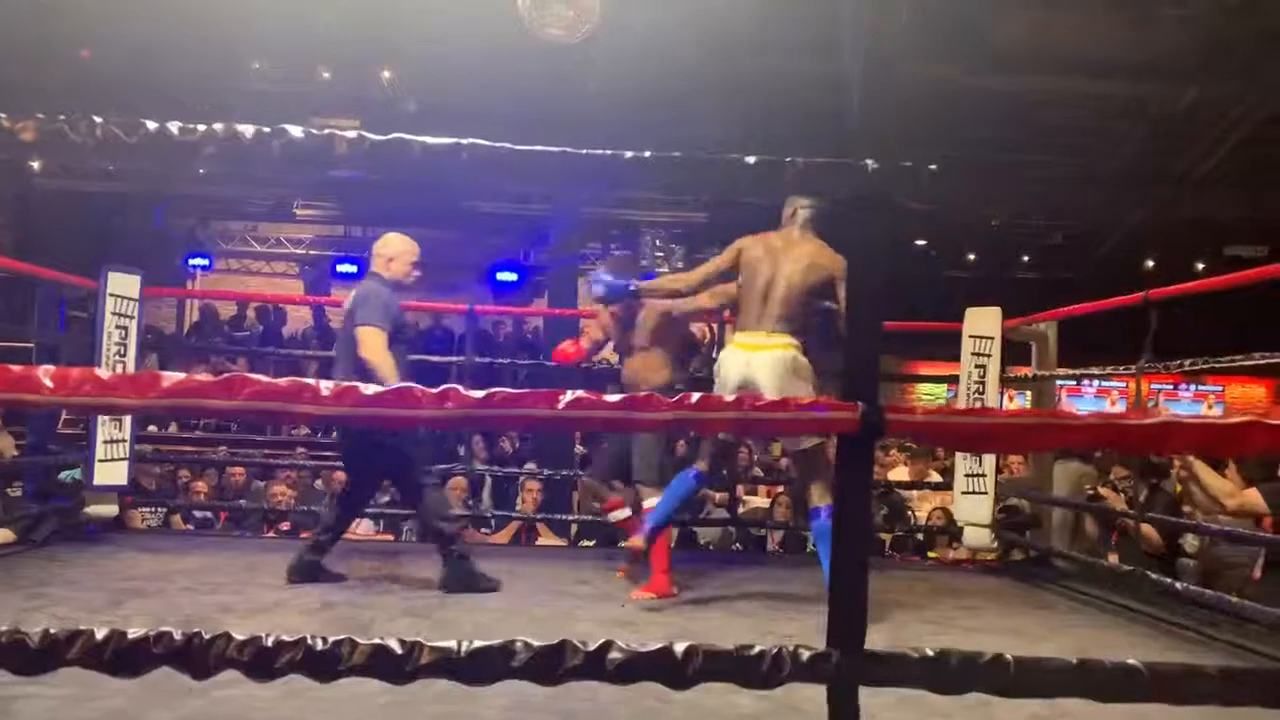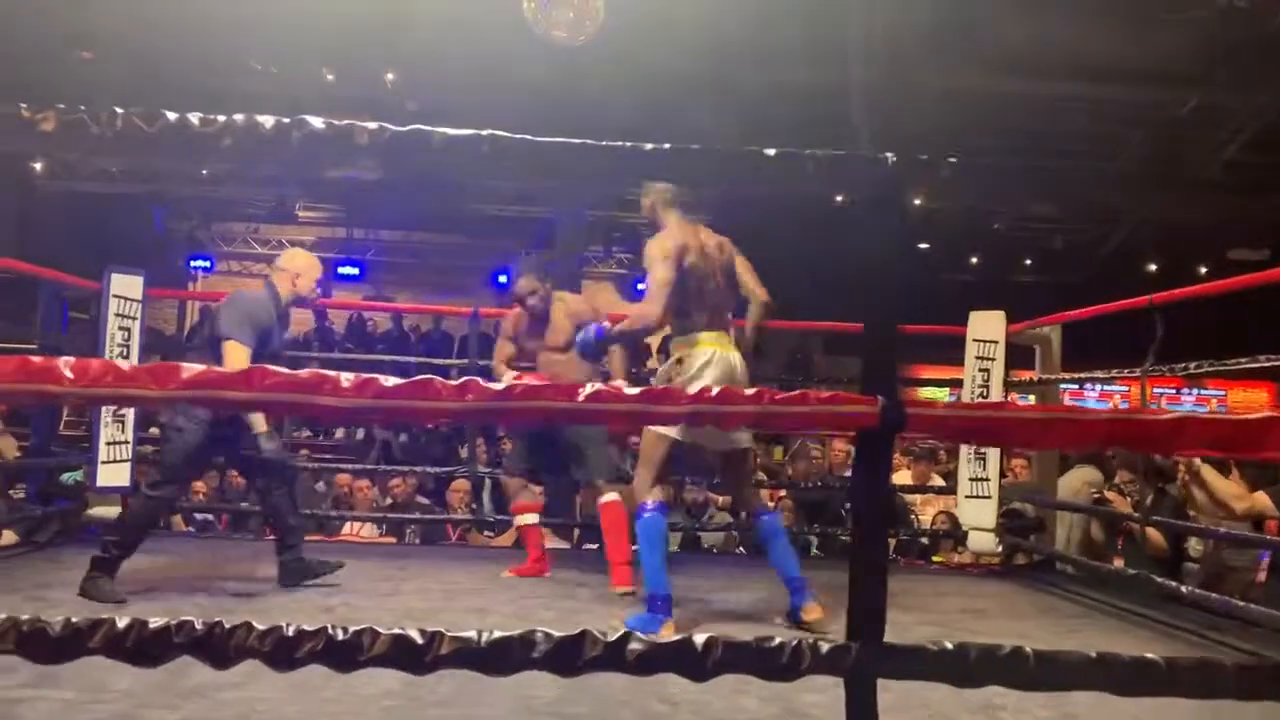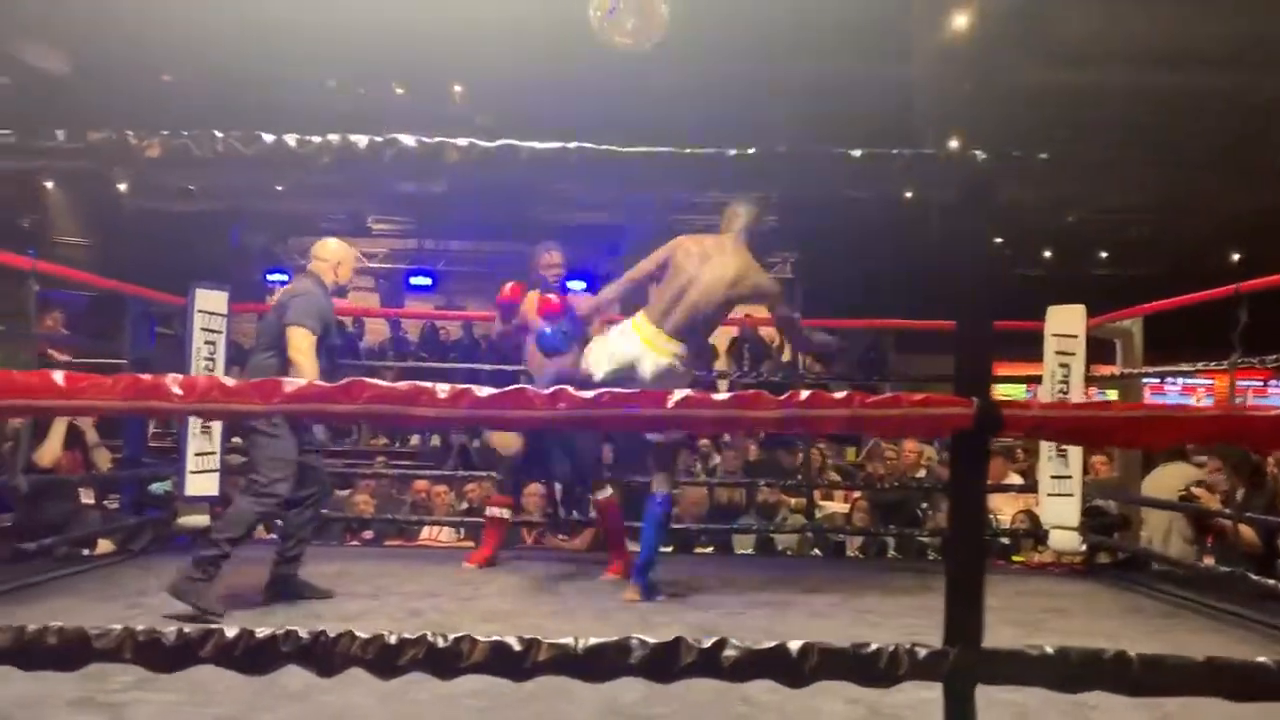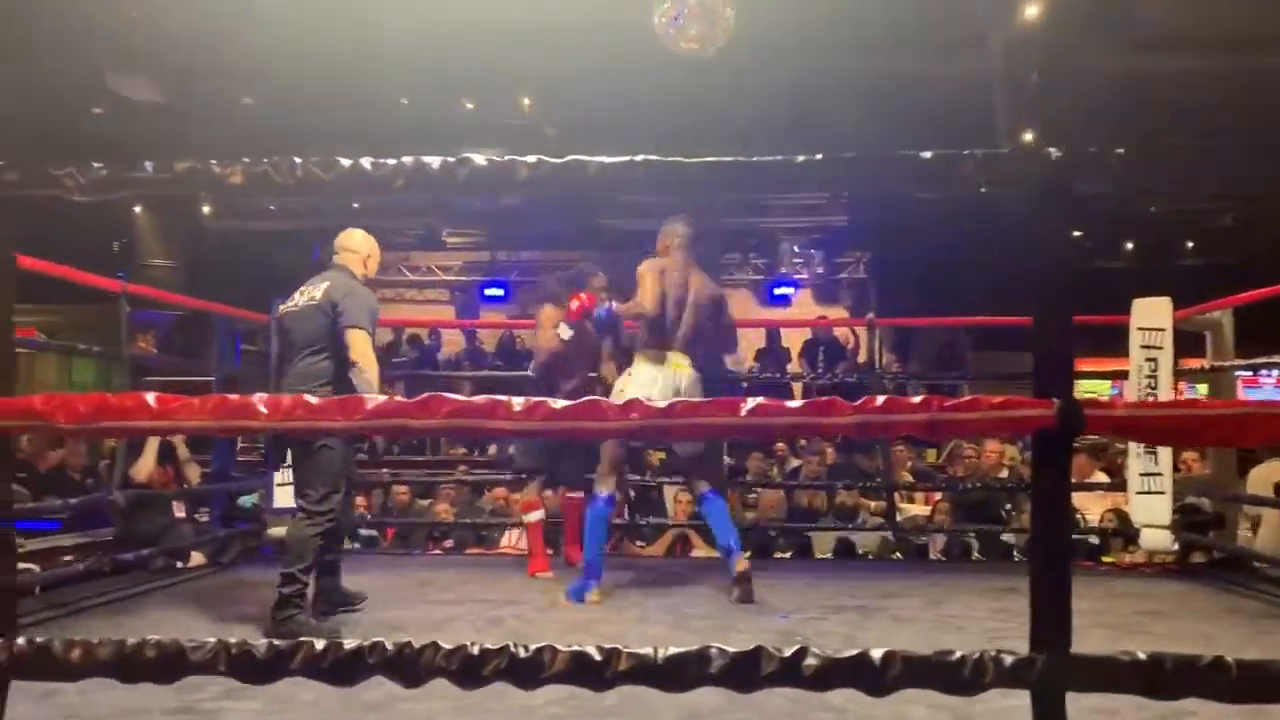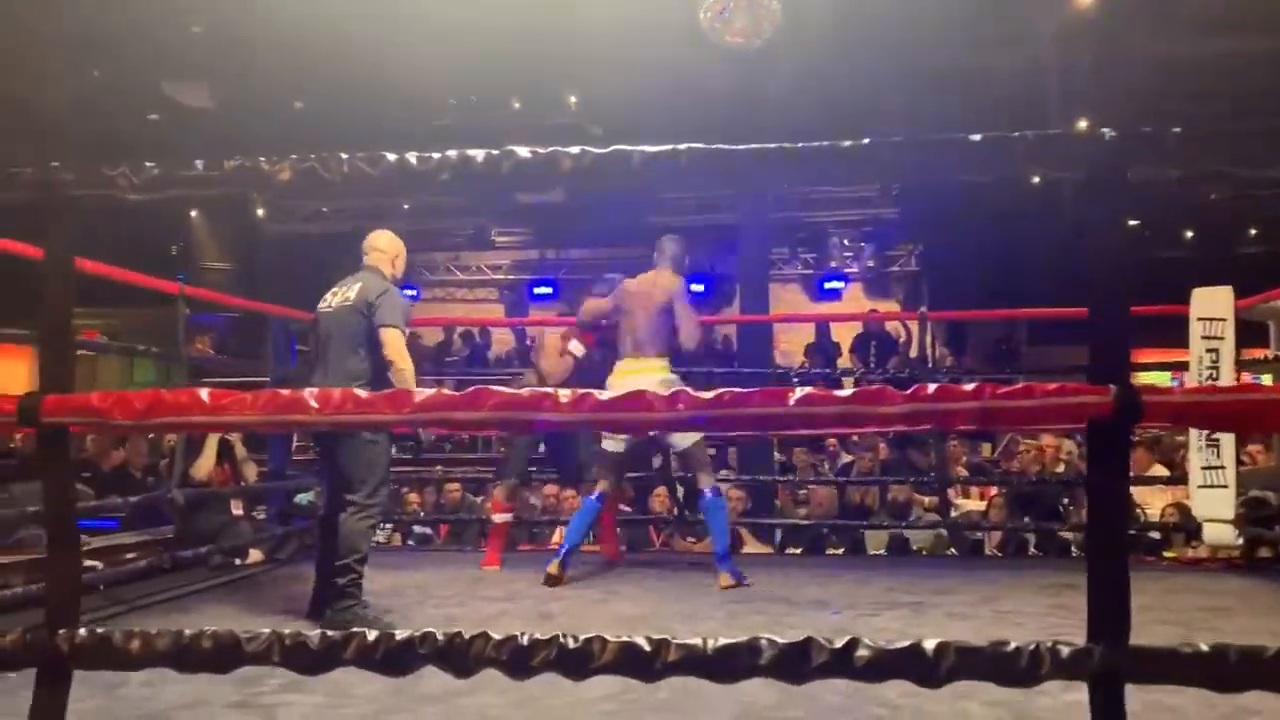
dt=0.5s
person 1, frame 1
left shoulder: (750, 244)
right shoulder: (834, 262)
left elbow: (689, 284)
left wrist: (626, 288)
left hip: (736, 358)
right hip: (781, 361)
left knee: (707, 462)
right knee: (819, 484)
left ankle: (645, 532)
person 1, frame 2
left shoulder: (662, 244)
right shoulder: (720, 242)
left elbow: (655, 315)
right elbow: (758, 300)
left wrist: (606, 334)
left hip: (692, 362)
right hip: (730, 361)
left knee: (646, 487)
right knee: (746, 493)
left ankle: (658, 613)
right ankle: (802, 600)
person 1, frame 3
left shoulder: (688, 244)
right shoulder: (760, 280)
left elbow: (624, 285)
right elbow: (795, 337)
left wrist: (578, 315)
right wrist: (822, 344)
left hip: (631, 336)
right hip: (667, 363)
left knee: (578, 371)
right knee: (664, 474)
right ankle: (640, 579)
person 1, frame 4
left shoulder: (653, 268)
right shoulder: (712, 288)
left elbow: (647, 308)
right elbow: (728, 348)
left wrist: (611, 311)
left hip: (647, 375)
right hip: (685, 380)
left knee: (606, 478)
right knee: (700, 481)
left ankle: (589, 579)
right ankle: (736, 558)
person 1, frame 5
left shoulder: (628, 286)
right shoulder: (677, 286)
left elbow: (587, 314)
right elbow: (689, 343)
left hip: (621, 384)
right hip: (659, 382)
left knee: (604, 484)
right knee: (705, 477)
left ankle: (559, 559)
right ankle: (725, 567)
person 2, frame 1
left shoulder: (366, 296)
right shoulder: (376, 297)
right elbow: (373, 351)
left knee: (360, 488)
right knee: (420, 487)
left ankle: (310, 560)
right ankle: (457, 568)
person 2, frame 2
left shoulder: (273, 311)
right shoulder: (249, 305)
right elbow: (235, 370)
left wrist: (260, 425)
right wrist: (262, 430)
left hip: (230, 410)
right hip: (197, 407)
left knee: (279, 471)
right knee: (162, 492)
left ankle: (292, 562)
right ankle: (101, 570)
person 2, frame 3
left shoulder: (307, 295)
right shoulder: (311, 297)
right elbow: (300, 354)
left knee: (313, 487)
right knee: (268, 492)
left ankle: (284, 577)
right ankle: (198, 575)
person 2, frame 4
left shoulder: (304, 292)
right shoulder: (355, 293)
left elbow: (285, 355)
right elbow: (360, 356)
left knee: (325, 502)
right knee: (319, 508)
left ankle: (329, 590)
right ankle: (289, 611)
person 2, frame 5
left shoulder: (333, 294)
right shoulder: (385, 293)
right elbow: (394, 354)
left knee: (338, 503)
right knee: (365, 503)
left ankle: (325, 596)
right ankle: (345, 603)
person 3, frame 1
left shoulder: (659, 309)
right shoulder: (608, 316)
right elbow: (588, 345)
right wrist: (574, 350)
left knee: (647, 484)
right knee: (595, 479)
left ankle: (662, 578)
person 3, frame 2
left shoulder: (578, 309)
right shoulder: (513, 323)
left elbow: (614, 348)
right elbow: (500, 365)
right wrist: (519, 382)
left knee: (602, 481)
right knee: (513, 478)
left ankle: (621, 568)
right ankle: (536, 559)
person 3, frame 3
left shoulder: (582, 301)
right shoulder: (524, 302)
right elbow: (505, 341)
left wrist: (567, 317)
right wrist: (505, 314)
left knee: (594, 478)
right knee: (507, 471)
left ankle: (619, 556)
right ankle: (489, 547)
person 3, frame 4
right shoulder: (550, 312)
left elbow: (604, 364)
right elbow: (543, 357)
right wrist: (570, 324)
left hip: (572, 400)
left knee: (574, 475)
right knee: (537, 476)
left ankle: (571, 545)
right ankle: (537, 555)
person 3, frame 5
left shoulder: (596, 352)
right shoulder: (553, 339)
left elbow: (601, 385)
right elbow: (552, 376)
right wrist: (579, 345)
right knee: (510, 480)
left ankle: (610, 546)
right ankle: (494, 549)
